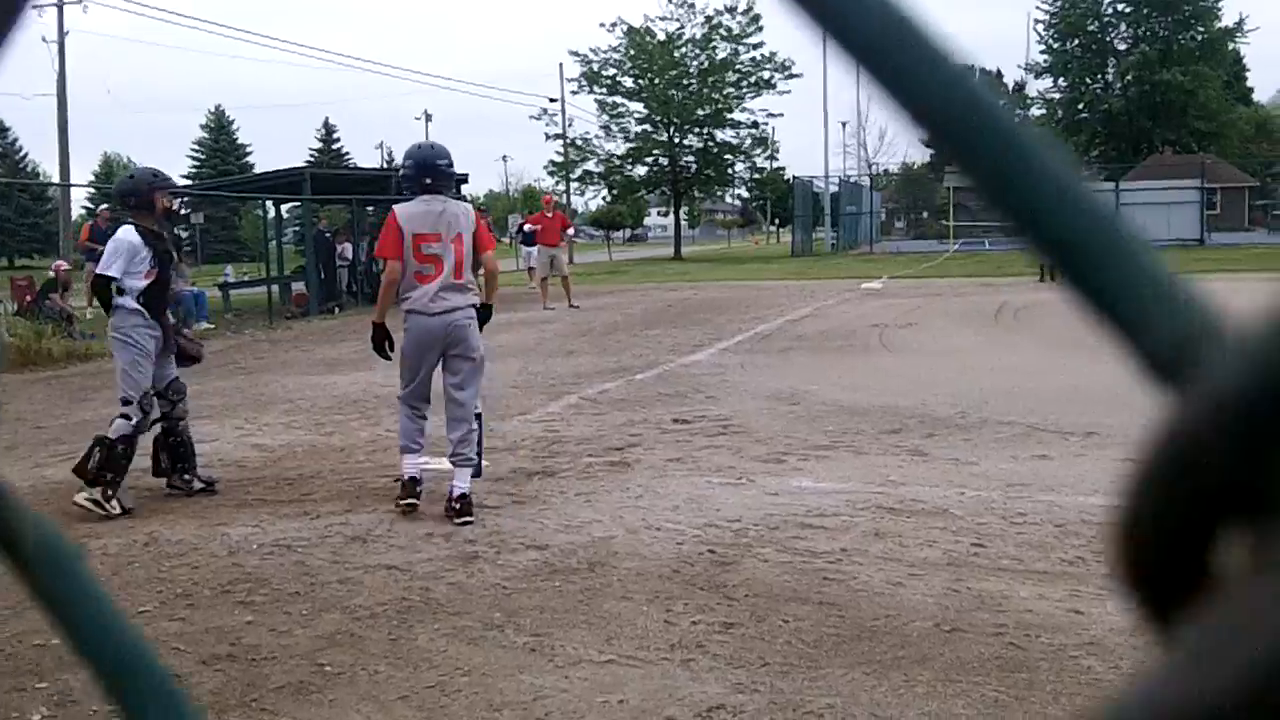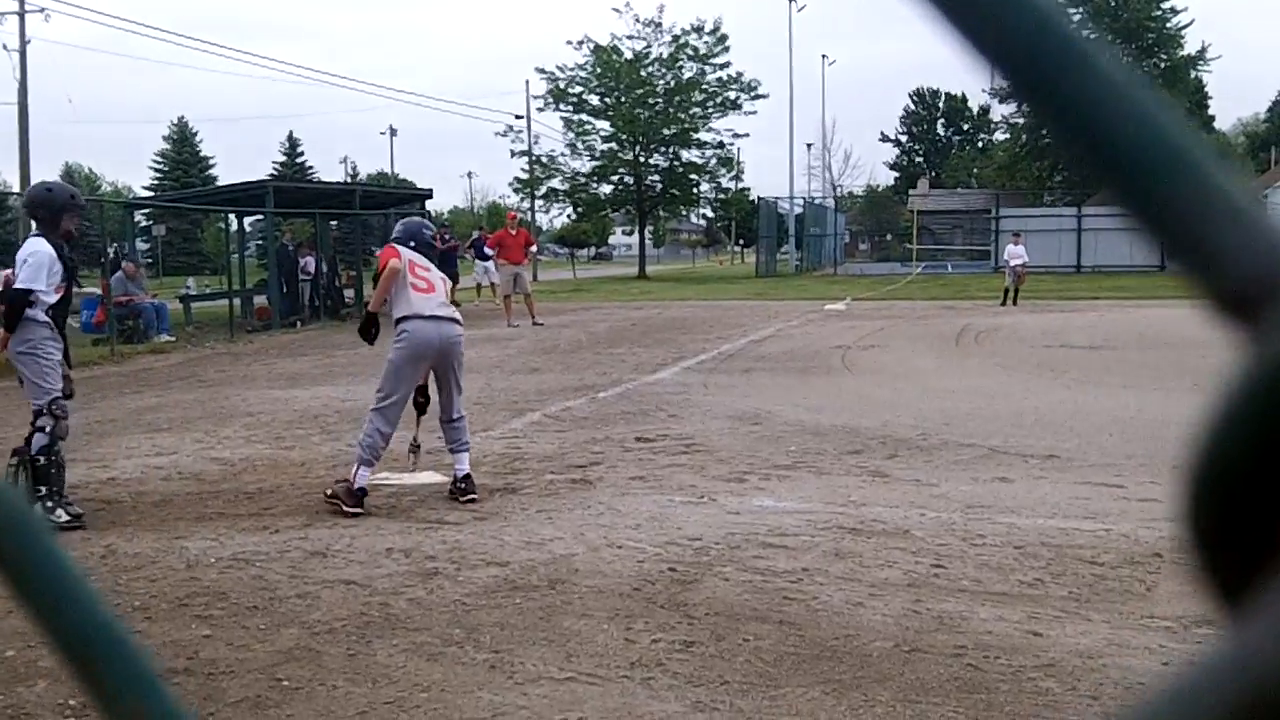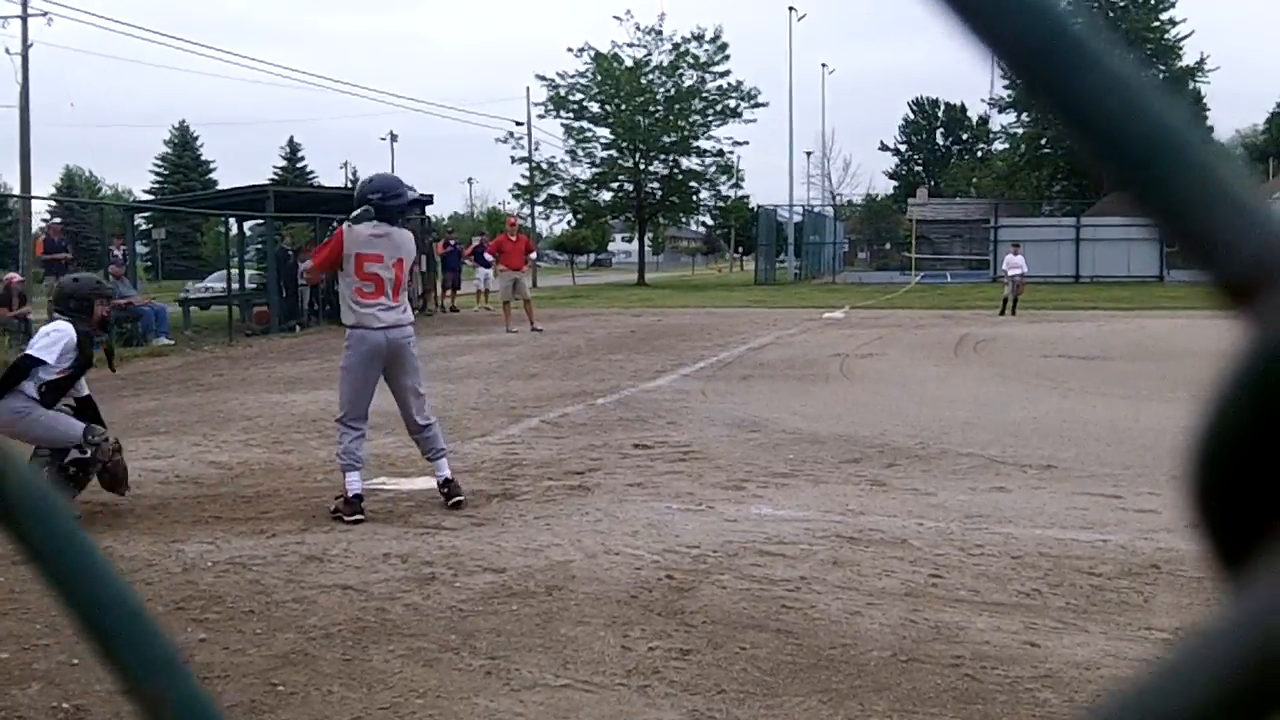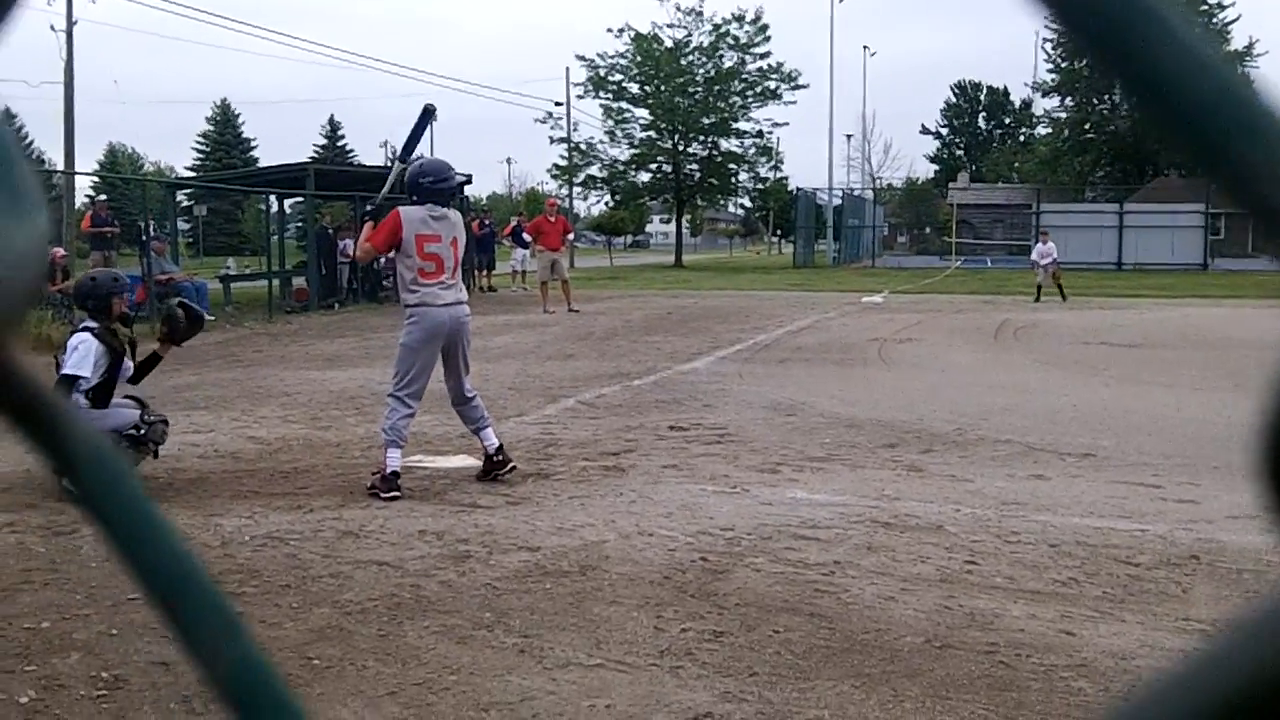
dt=1s
person 1, frame 1
left shoulder: (400, 216)
right shoulder: (467, 213)
left elbow: (392, 274)
right elbow: (490, 265)
left wrist: (378, 322)
right wrist: (486, 304)
left hip: (421, 320)
right hip: (462, 318)
left knee: (412, 402)
right knee: (462, 408)
left ankle: (411, 479)
right ankle: (461, 493)
person 1, frame 2
left shoulder: (394, 251)
right shoulder: (437, 272)
left elbow: (394, 268)
left wrist: (372, 311)
right wrist: (421, 385)
left hip: (417, 330)
right hip: (452, 330)
left knee: (384, 410)
right knee: (452, 409)
left ankle: (356, 488)
right ankle: (463, 479)
person 1, frame 3
left shoulder: (347, 234)
right shoulder: (407, 240)
left elbow: (311, 272)
left hip: (363, 337)
right hip: (401, 334)
left knee: (351, 419)
right knee: (417, 412)
left ankle: (352, 497)
right ankle: (447, 482)
person 1, frame 4
left shoulder: (402, 217)
right shoulder: (456, 219)
left elbow: (363, 255)
left wrist: (369, 220)
left hip: (424, 316)
right hip: (458, 312)
left knee: (403, 395)
right knee: (462, 389)
left ankle: (390, 474)
right ankle: (496, 455)
person 2, frame 1
left shoulder: (158, 238)
right shoulder: (127, 238)
right elbow: (101, 282)
left wrist: (166, 324)
right wrist: (113, 316)
left hip: (156, 328)
right hip: (133, 329)
left knee: (174, 399)
right knee: (136, 407)
left ankle: (182, 473)
right ankle: (100, 485)
person 2, frame 2
left shoulder: (46, 248)
right shoulder: (42, 249)
left hip: (43, 340)
right hip: (37, 340)
left knee: (46, 412)
right knee: (52, 415)
left ankle: (35, 488)
right ankle: (46, 499)
person 2, frame 3
left shoulder: (80, 338)
right shoulder: (64, 333)
left elbow: (83, 399)
right elbow: (23, 365)
left wrist: (104, 434)
left hip: (29, 405)
left knee: (70, 432)
right knee: (94, 441)
person 2, frame 4
left shoulder: (109, 336)
right shoulder: (88, 340)
left elbow: (132, 375)
right elbow: (63, 385)
left wrist: (163, 348)
left hip: (90, 413)
left knee: (135, 406)
right knee: (154, 427)
